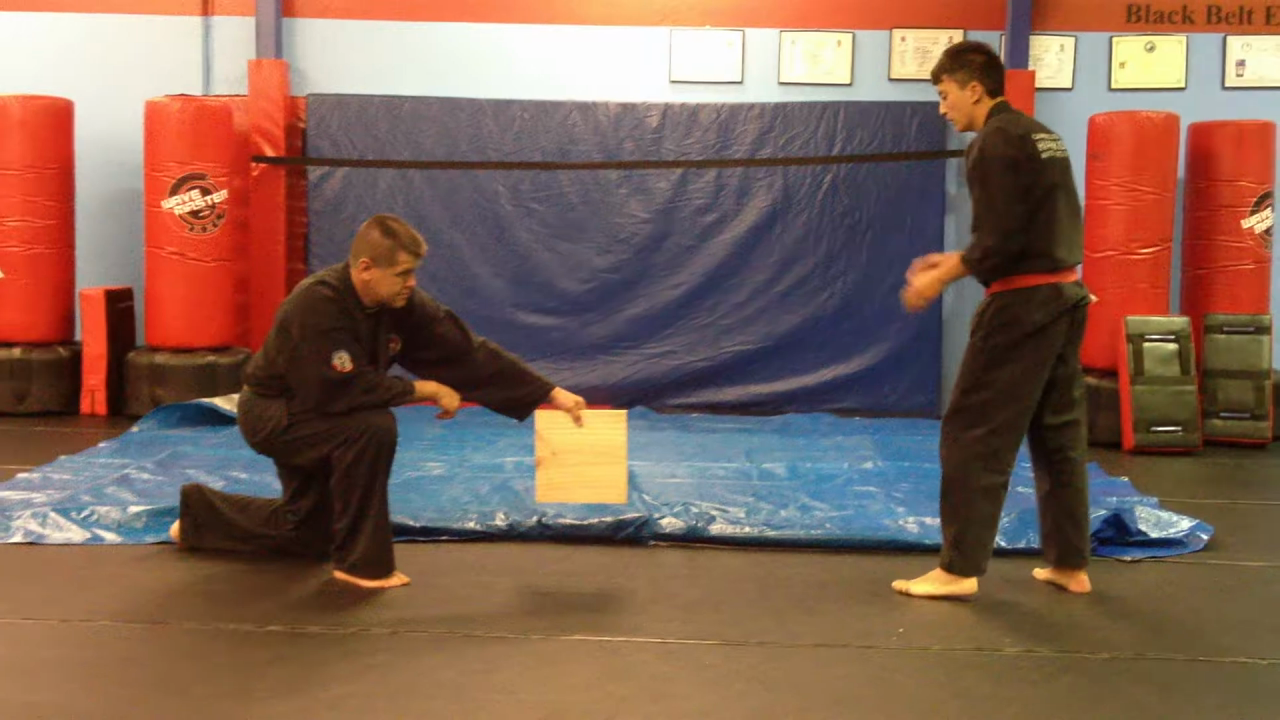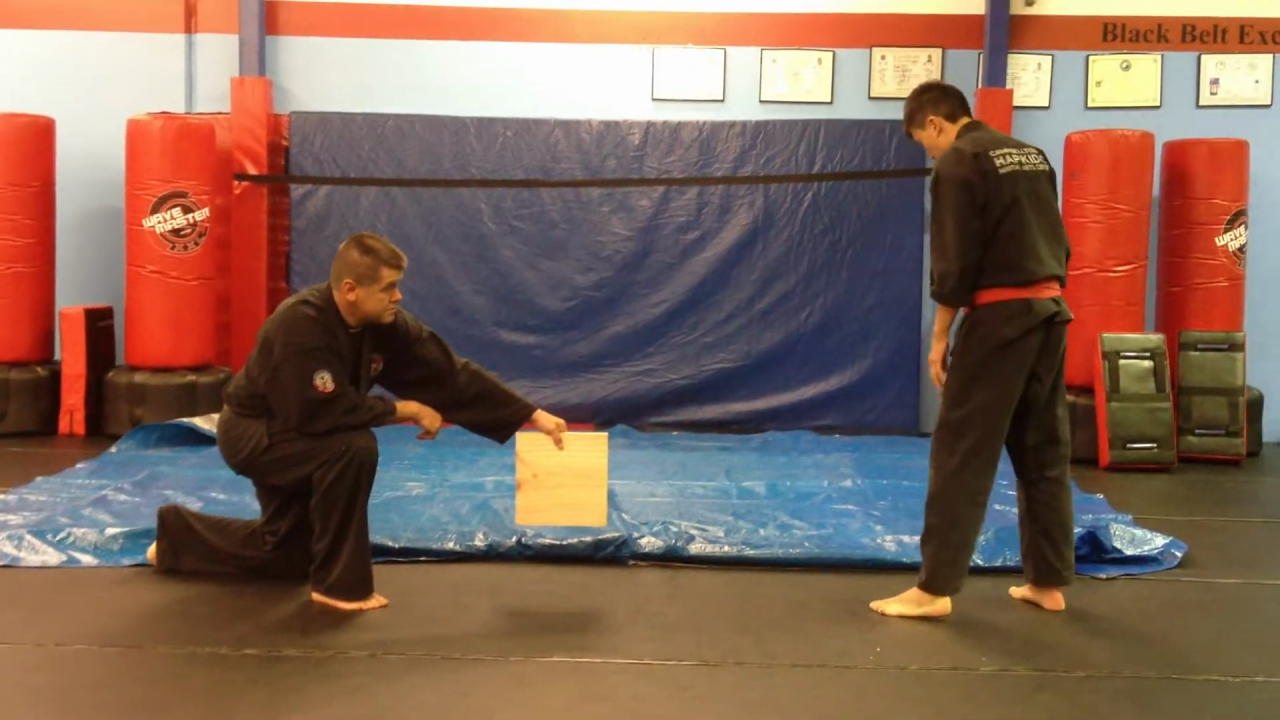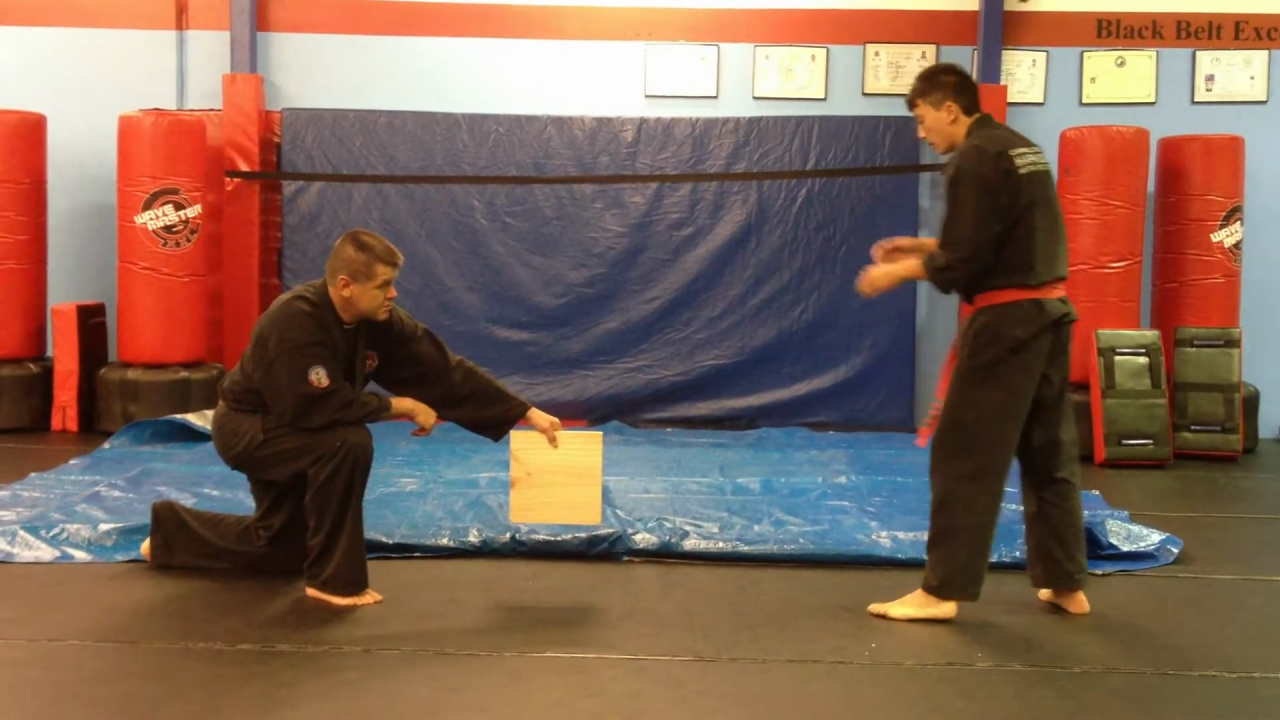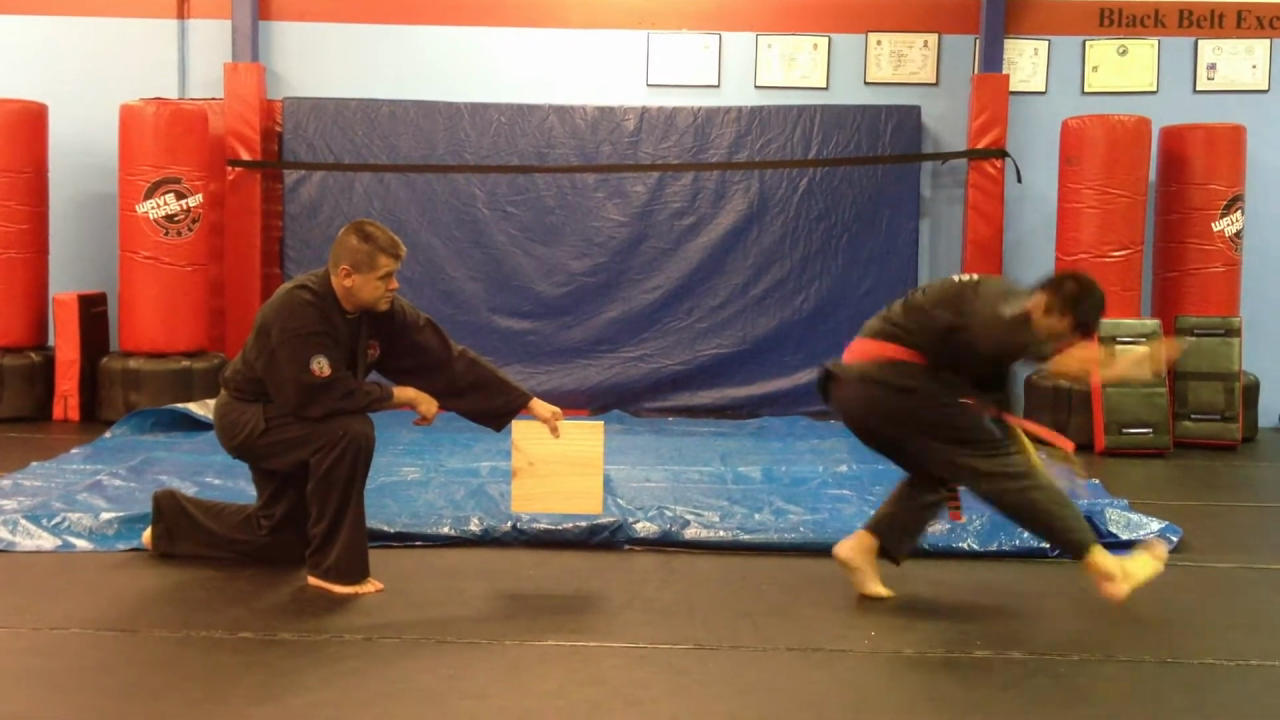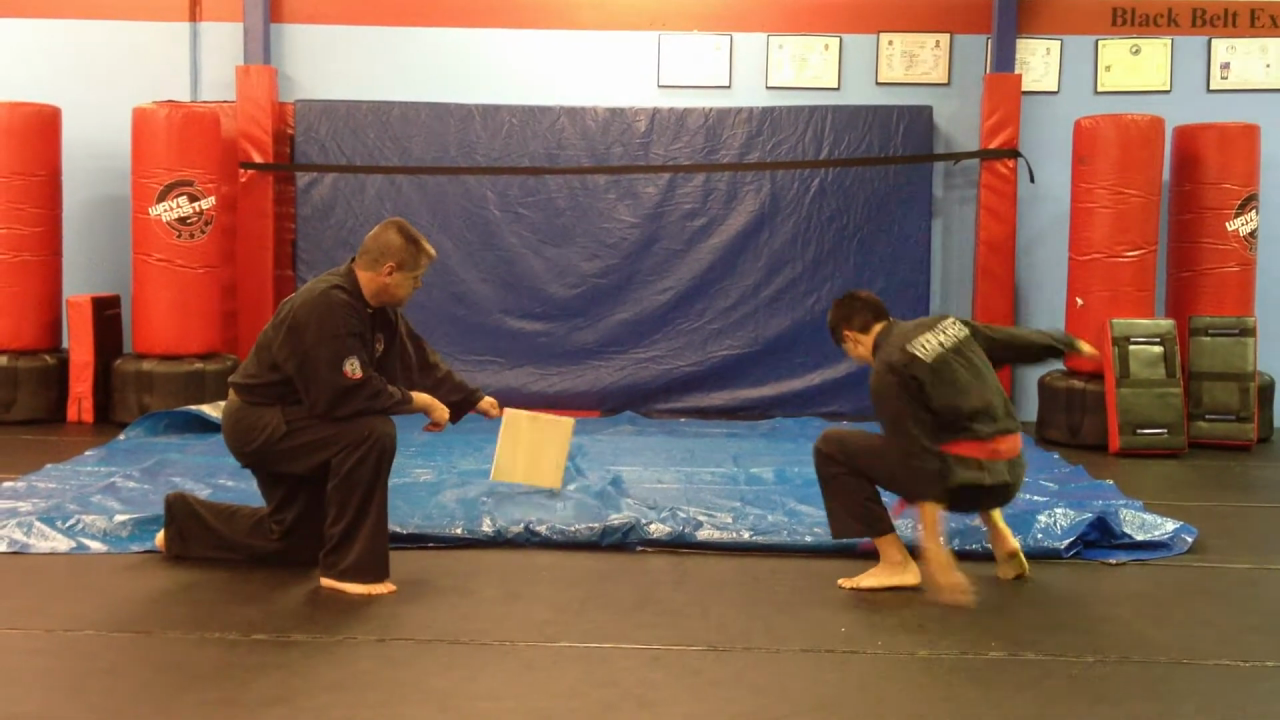
dt=1s
person 1, frame 1
left shoulder: (995, 144)
right shoulder: (1041, 136)
left elbow: (998, 242)
left wrist: (942, 278)
right wrist: (954, 259)
left hip: (1024, 303)
right hip: (1064, 295)
left knee: (974, 431)
right knee: (1060, 435)
left ankle: (960, 567)
right ankle: (1070, 564)
person 1, frame 2
left shoulder: (957, 164)
right shoulder: (1032, 155)
left elbow: (953, 264)
right elbow: (1057, 244)
left wrist: (940, 337)
left hip: (1000, 316)
right hip: (1048, 312)
left knee: (960, 453)
right knee: (1043, 453)
left ankle: (935, 586)
right ankle: (1048, 581)
person 1, frame 3
left shoulder: (974, 160)
right shoulder: (1023, 149)
left elbow: (964, 257)
left wrist: (896, 274)
right wrist: (923, 245)
left hip: (1006, 320)
right hip: (1048, 313)
left knee: (964, 454)
right knee: (1051, 454)
left ankle: (943, 589)
right ankle: (1067, 584)
person 1, frame 4
right shoulder: (1004, 304)
left elbow: (987, 395)
right wrist: (1102, 366)
left hip: (858, 383)
right hip: (892, 376)
left knee: (935, 473)
right knee: (1007, 469)
left ankle: (865, 546)
right ankle: (1101, 565)
person 1, frame 5
left shoulder: (887, 373)
right shoulder: (949, 324)
left elbow: (916, 458)
right elbow: (1025, 343)
left wrist: (933, 549)
right wrist: (1071, 345)
left hip: (970, 475)
right hip: (1007, 471)
left knee: (833, 450)
left ankle: (897, 563)
right ankle: (1003, 541)
person 2, frame 1
left shoulder: (400, 303)
right shoulder: (317, 305)
left elbow: (467, 352)
right elbow: (346, 390)
left wrist: (549, 392)
right wrist: (426, 389)
left hip: (314, 410)
right hip: (273, 412)
left knee: (310, 533)
right knee: (372, 428)
left ankle: (198, 512)
right ankle: (359, 560)
person 2, frame 2
left shoulder: (384, 323)
right shoulder: (300, 325)
left elbow: (450, 374)
right elbow: (327, 411)
left wrist: (531, 414)
right wrist: (407, 409)
left hip: (294, 431)
right hip: (253, 433)
left knee: (289, 554)
right knee: (354, 448)
left ankle: (177, 535)
right ankle: (339, 583)
person 2, frame 3
left shoulder: (379, 320)
right shoulder: (295, 321)
left elbow: (445, 371)
right elbow: (320, 407)
left wrist: (526, 412)
right wrist: (402, 406)
left hip: (290, 427)
right hip: (248, 427)
left knee: (283, 549)
right knee: (348, 444)
left ankle: (169, 532)
right ankle: (333, 578)
person 2, frame 4
left shoulder: (382, 310)
right shoulder: (297, 309)
left elbow: (448, 361)
right elbow: (321, 396)
left wrist: (528, 403)
right wrist: (403, 395)
left hip: (287, 417)
right hip: (249, 416)
left knee: (284, 537)
right knee: (350, 433)
left ankle: (171, 519)
right ankle: (334, 567)
person 2, frame 5
left shoulder: (375, 306)
right shoulder: (328, 308)
left elbow: (415, 361)
right elbow: (348, 396)
left wrist: (471, 399)
right wrist: (418, 401)
left hip: (281, 422)
right hip: (258, 421)
left knee: (298, 537)
right knee: (372, 433)
left ankle: (184, 521)
right ankle: (349, 567)
